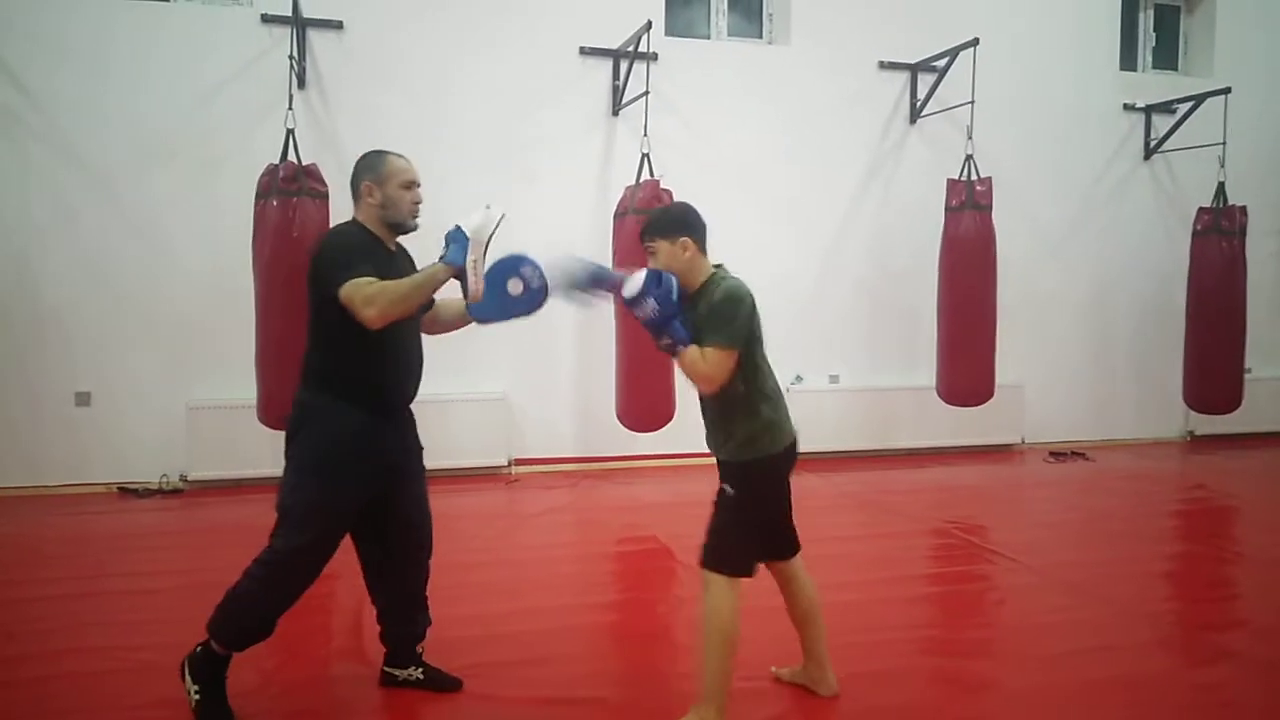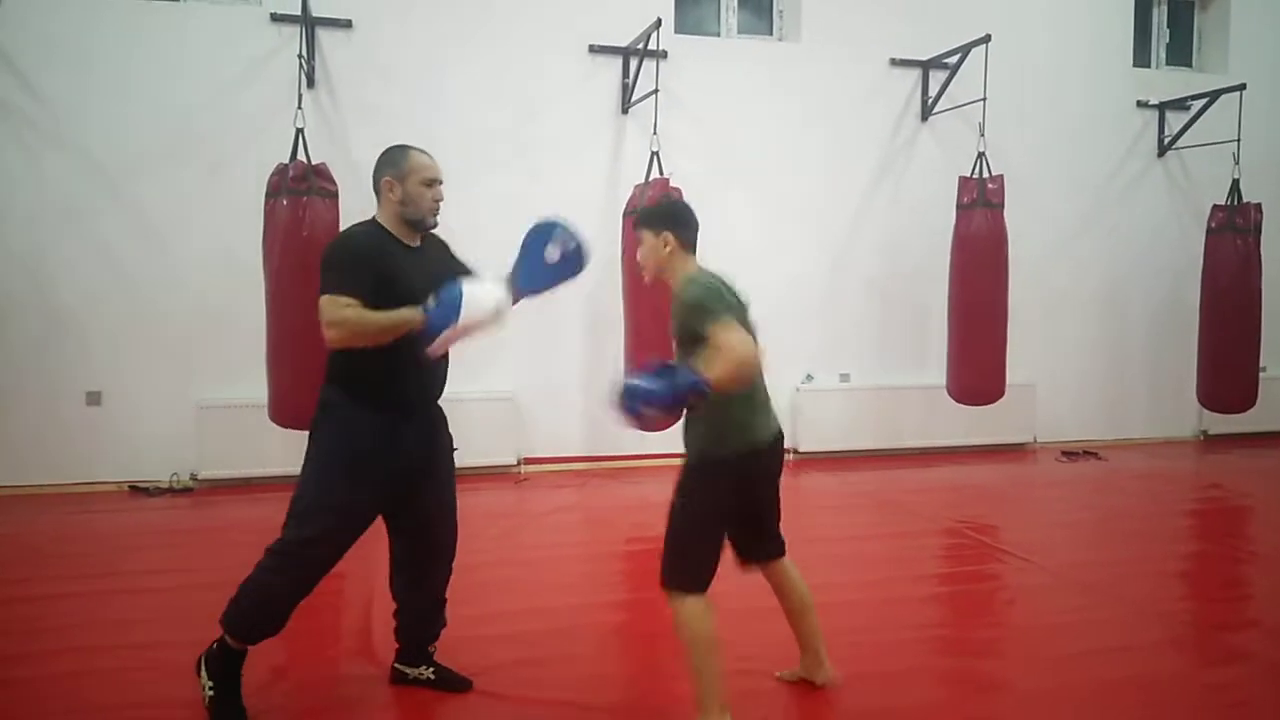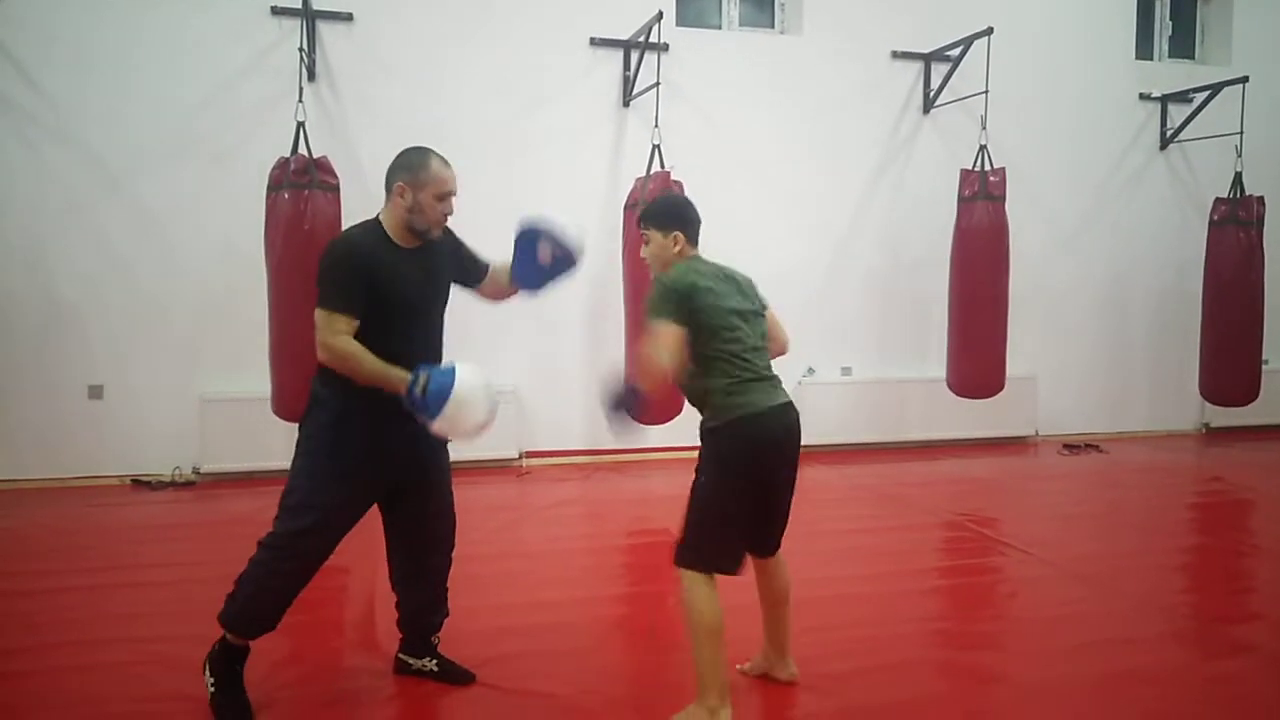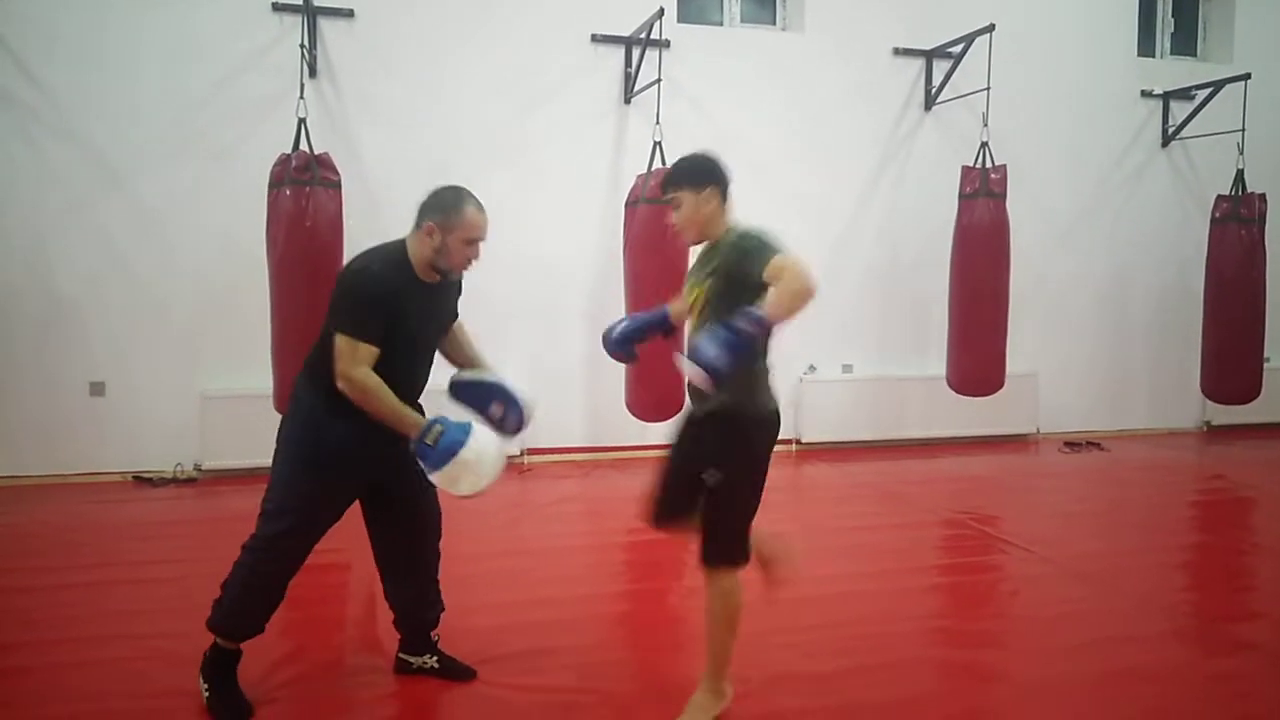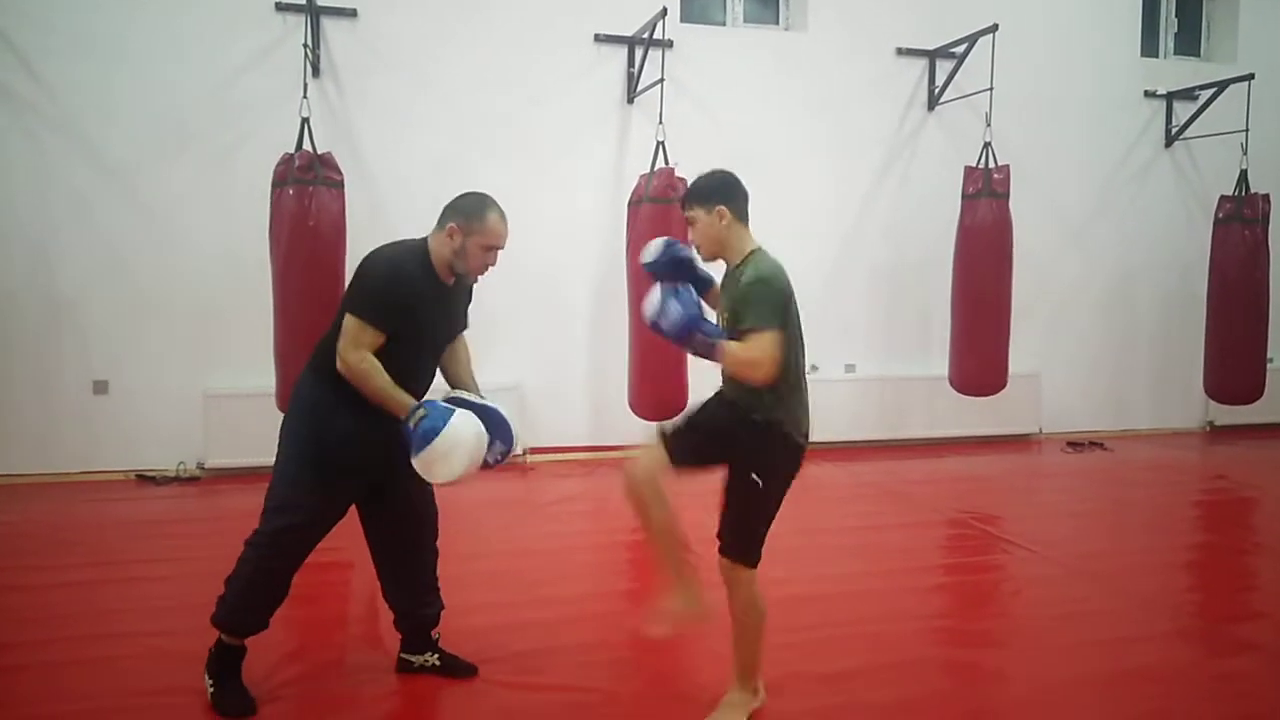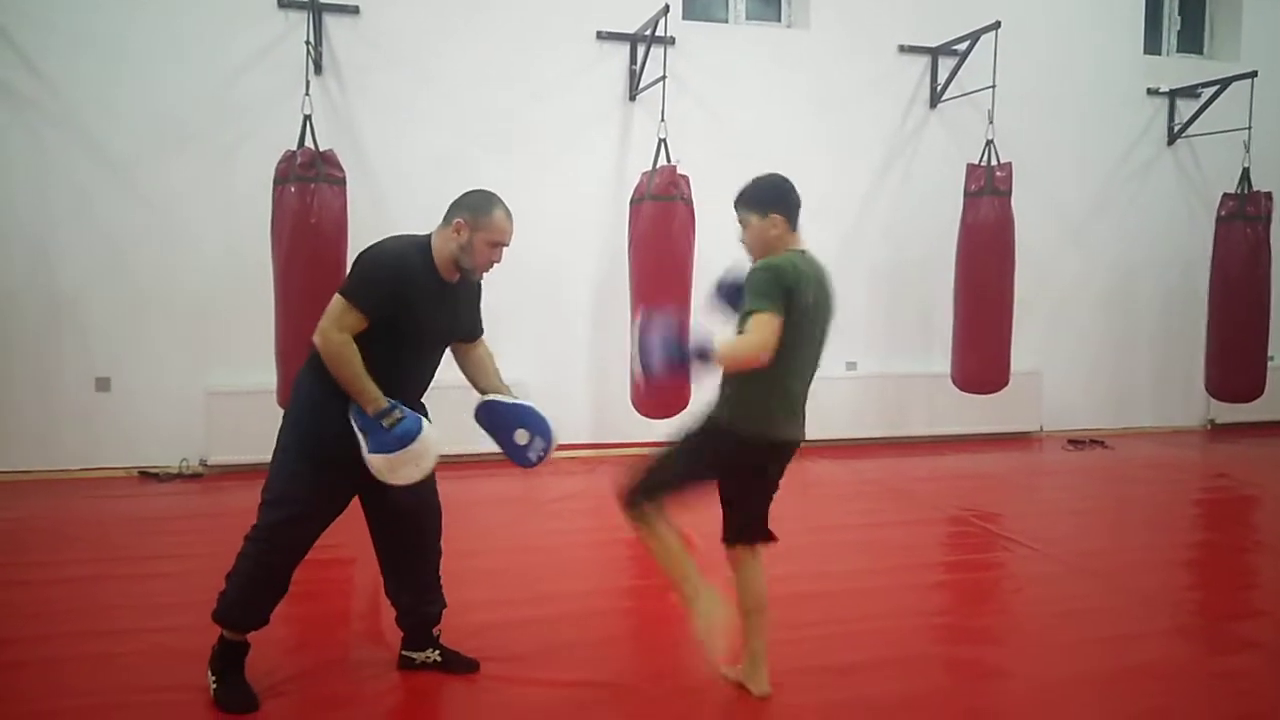
dt=0.3s
person 1, frame 1
left shoulder: (395, 255)
right shoulder: (343, 246)
left elbow: (428, 318)
right elbow: (374, 312)
right wrist: (445, 261)
left hip: (390, 425)
right hip: (334, 427)
left knee: (406, 543)
right knee: (297, 550)
left ankle: (401, 657)
right ankle: (207, 662)
person 1, frame 2
left shoulder: (434, 249)
right shoulder: (355, 248)
right elbow: (337, 328)
right wrist: (421, 314)
left hip: (422, 424)
right hip: (357, 427)
left knee: (432, 542)
right knee: (310, 543)
left ankle: (414, 656)
right ankle: (223, 659)
person 1, frame 3
left shoulder: (442, 244)
right shoulder: (351, 253)
left elbow: (493, 282)
right elbow: (330, 346)
left wrist: (535, 267)
right wrist: (407, 383)
left hip: (413, 421)
right hip: (348, 422)
left knee: (429, 534)
right knee: (300, 538)
left ankle: (418, 648)
right ankle: (228, 655)
person 1, frame 4
left shoulder: (446, 277)
right shoulder: (371, 277)
right elbow: (351, 376)
left wrist: (480, 378)
right wrist: (422, 428)
left hip: (394, 426)
right hip: (327, 425)
left knee: (417, 532)
right knee: (281, 542)
left ankle: (417, 646)
right ankle: (220, 661)
person 1, frame 5
left shoulder: (458, 282)
right shoulder: (391, 270)
left elbow: (450, 340)
right elbow: (351, 357)
left wrist: (472, 399)
right wrist: (412, 411)
left hip: (393, 423)
right hip: (330, 419)
left knee: (413, 530)
right knee: (285, 535)
left ankle: (419, 644)
right ankle: (225, 657)
person 1, frame 6
left shoulder: (466, 283)
right shoulder: (389, 263)
left elbow: (470, 346)
right elbow: (329, 337)
left wrist: (505, 403)
right wrist: (376, 405)
right hip: (330, 413)
left knee: (417, 526)
right knee: (283, 531)
left ankle: (419, 640)
right ankle: (228, 653)
person 2, frame 1
left shoulder: (725, 294)
right shoulder: (709, 287)
left elbow: (707, 378)
left wrist: (666, 325)
left hip: (754, 450)
right hip: (758, 443)
left knee: (720, 574)
right knee: (784, 558)
right ankle: (816, 670)
person 2, frame 2
left shoulder: (697, 294)
right shoulder: (705, 286)
left elbow: (742, 356)
left wrist: (672, 384)
right wrist: (672, 383)
left hip: (721, 455)
right hip: (758, 442)
left knee: (682, 587)
right knee: (771, 557)
right ankle: (815, 662)
person 2, frame 3
left shoulder: (674, 284)
right shoulder: (736, 279)
left elbow: (663, 363)
right elbow: (778, 343)
left wrist: (630, 393)
left hip: (739, 432)
right hip: (778, 420)
left knee: (695, 568)
right knee: (763, 550)
right ankle: (777, 656)
person 2, frame 4
left shoulder: (744, 245)
right shoulder: (711, 254)
left elbow: (801, 283)
right elbow: (690, 306)
left wrist: (742, 332)
right wrist: (649, 322)
left hip: (738, 417)
right hip: (709, 411)
left knee: (721, 560)
right knee: (669, 514)
right ankle: (760, 548)
person 2, frame 5
left shoulder: (764, 279)
right shoulder: (736, 271)
left elbow: (759, 368)
right elbow: (723, 311)
left wrist: (692, 330)
right wrist: (685, 278)
left hip: (772, 432)
right hip: (734, 410)
left knee: (736, 562)
right knee: (640, 470)
right ankle: (686, 588)
person 2, frame 6
left shoulder: (772, 273)
right shoulder: (816, 276)
left elbow: (756, 351)
left wrist: (683, 351)
right wrist: (745, 303)
left hip: (738, 429)
right hip: (780, 434)
left knee: (639, 501)
right knee: (745, 545)
left ankle: (704, 604)
right ankle: (754, 668)
